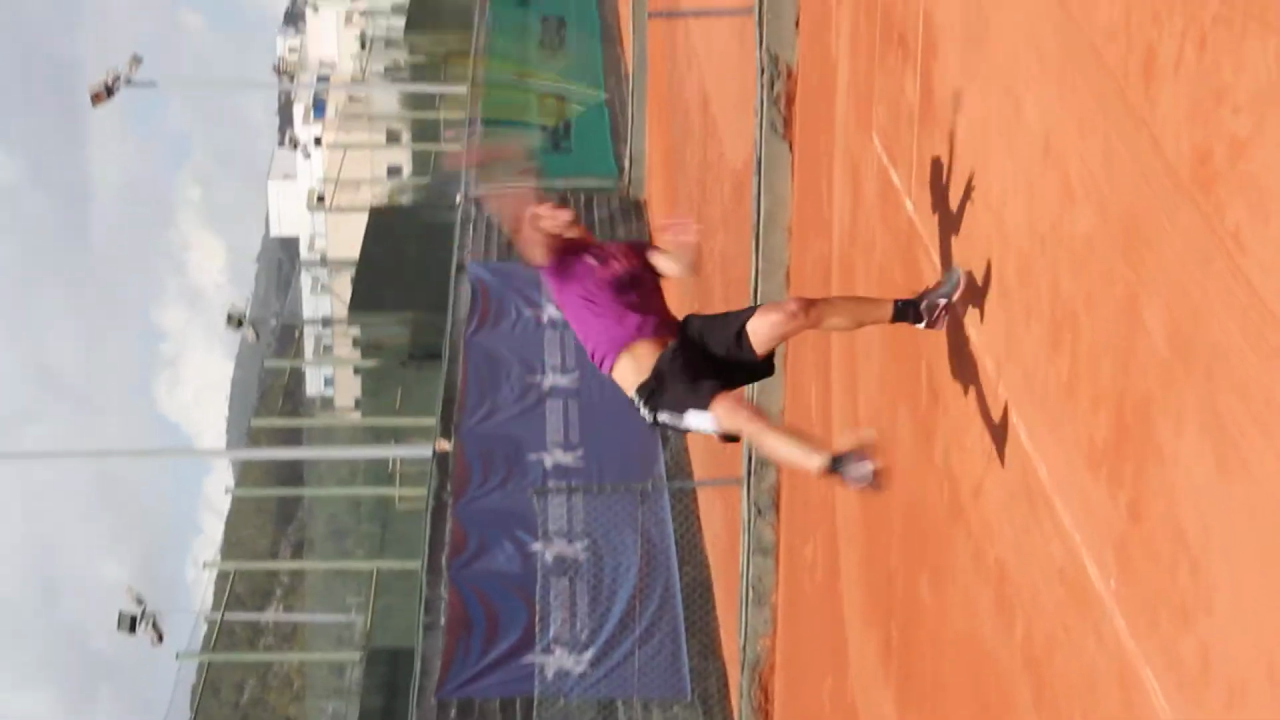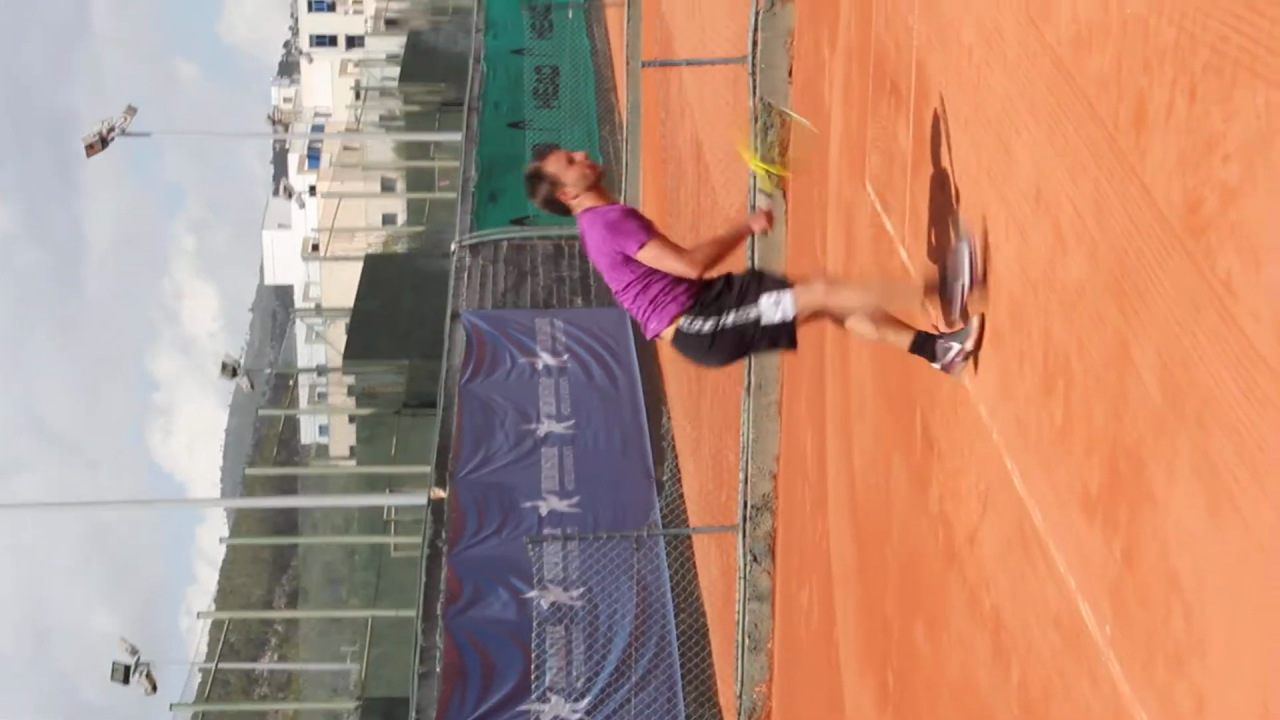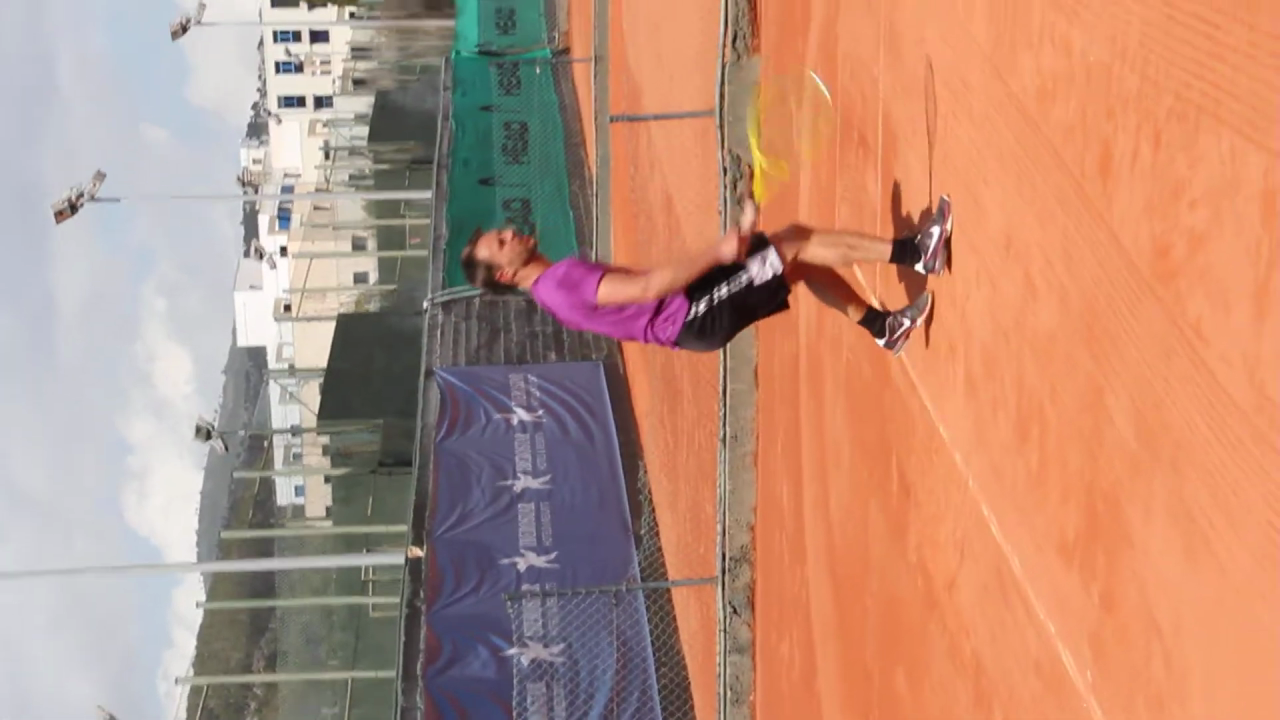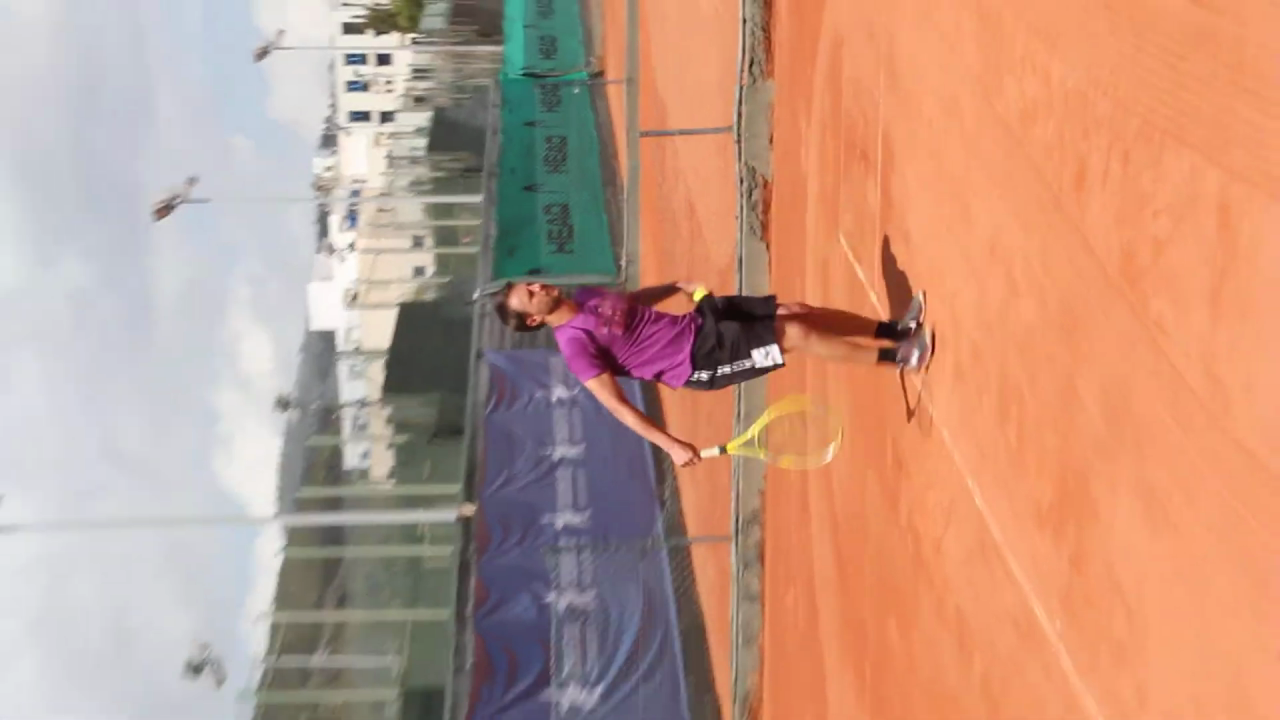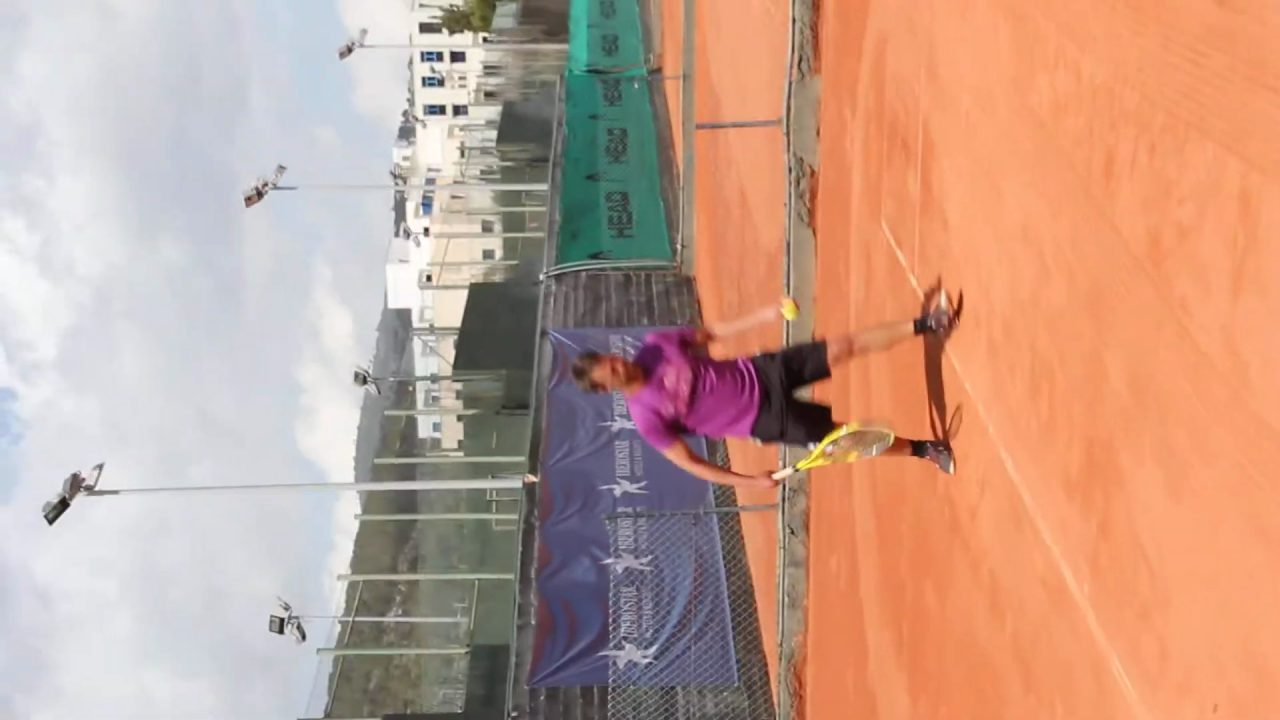
dt=0.4s
person 1, frame 1
left shoulder: (626, 255)
right shoulder: (558, 266)
left elbow: (683, 265)
right elbow: (525, 236)
left wrist: (681, 248)
left hip: (692, 341)
right hip: (656, 387)
left knee: (790, 313)
right knee: (739, 415)
left ankle: (922, 309)
right ankle: (840, 466)
person 1, frame 2
left shoulder: (603, 226)
right shoulder: (608, 220)
right elbow: (695, 263)
right wrist: (746, 228)
left hip: (704, 325)
right hip: (700, 331)
left knee: (837, 306)
right knee: (821, 292)
left ankle: (936, 348)
right ankle: (931, 291)
person 1, frame 3
left shoulder: (562, 279)
right shoulder: (561, 283)
right elbow: (648, 285)
right wrist: (717, 252)
left hip: (691, 308)
right hip: (696, 321)
left knee: (807, 267)
right knee: (797, 242)
left ankle: (884, 325)
right ankle: (915, 251)
person 1, frame 4
left shoulder: (585, 297)
right shoulder: (575, 344)
right elbow: (616, 404)
left wrist: (679, 285)
right wrist: (671, 444)
left hip: (700, 321)
right hip: (701, 358)
left knee: (796, 314)
right knee: (796, 338)
left ankle: (895, 329)
right ankle: (895, 355)
person 1, frame 5
left shoulder: (655, 345)
right shoulder: (645, 418)
left elbow: (712, 332)
right elbow: (689, 463)
left wrist: (761, 315)
right wrist: (747, 481)
left hip: (759, 373)
right hip: (763, 420)
left knee: (842, 347)
left ankle: (927, 323)
right ankle: (924, 450)
